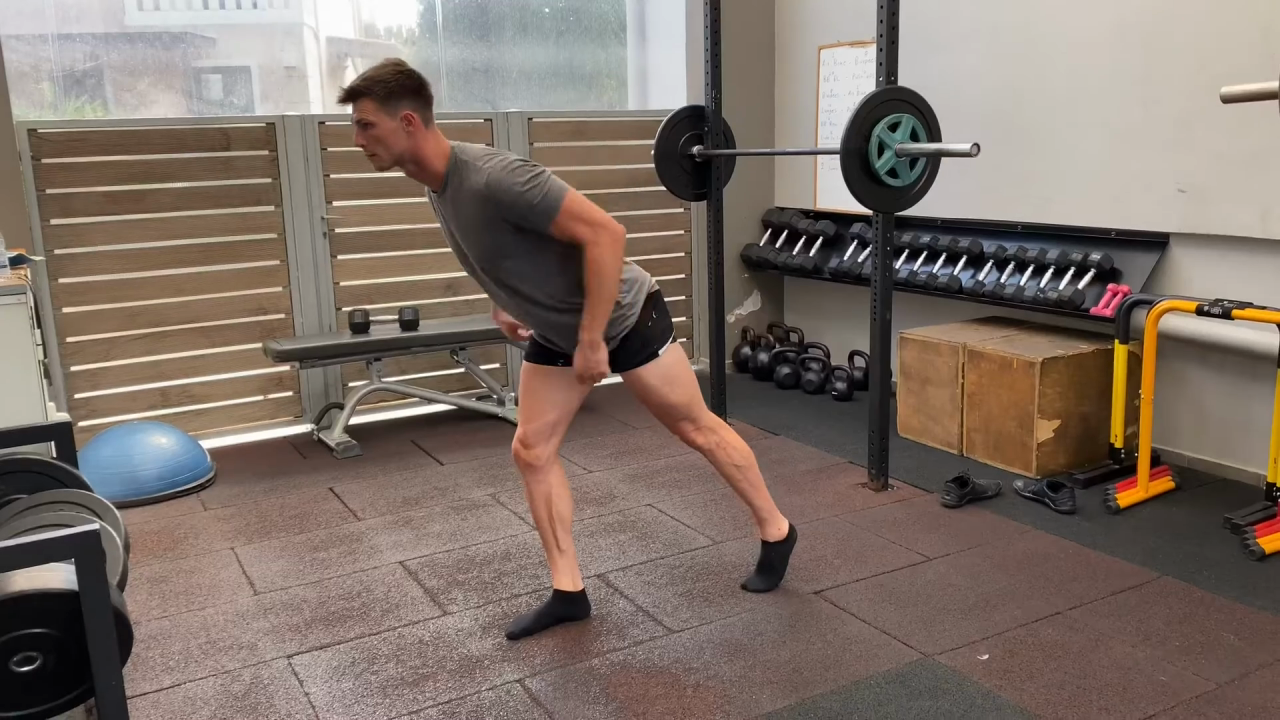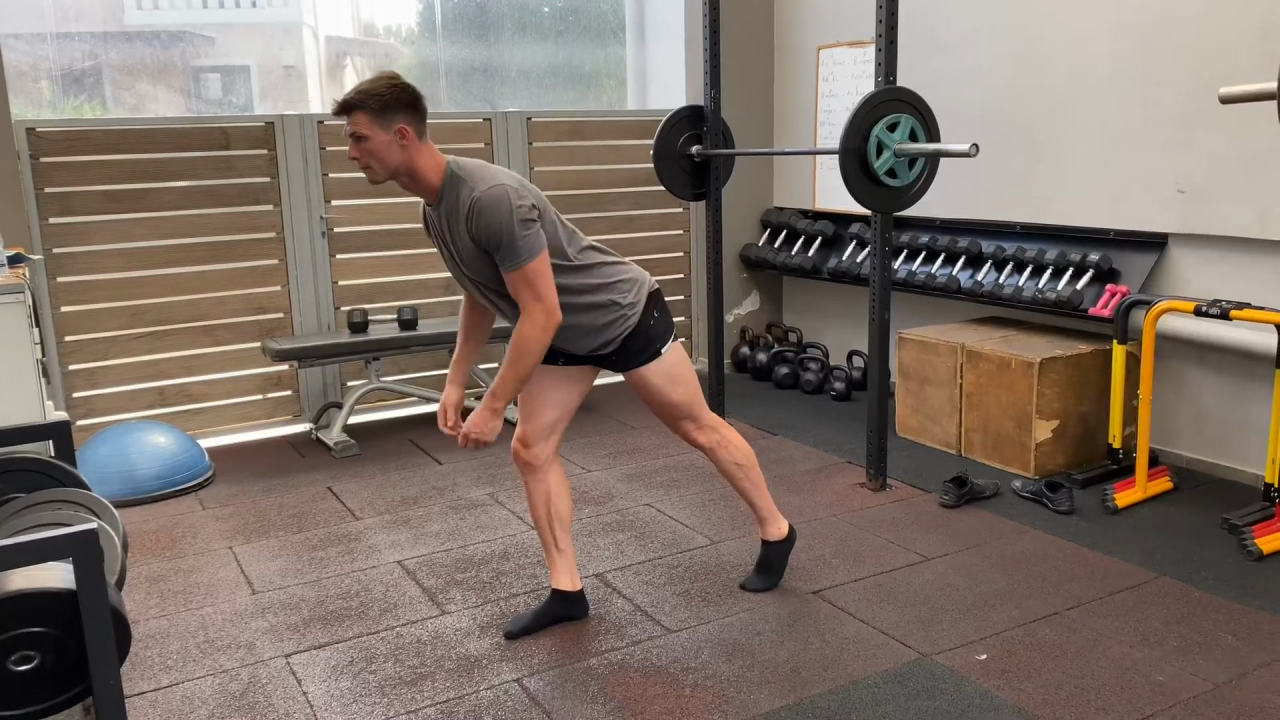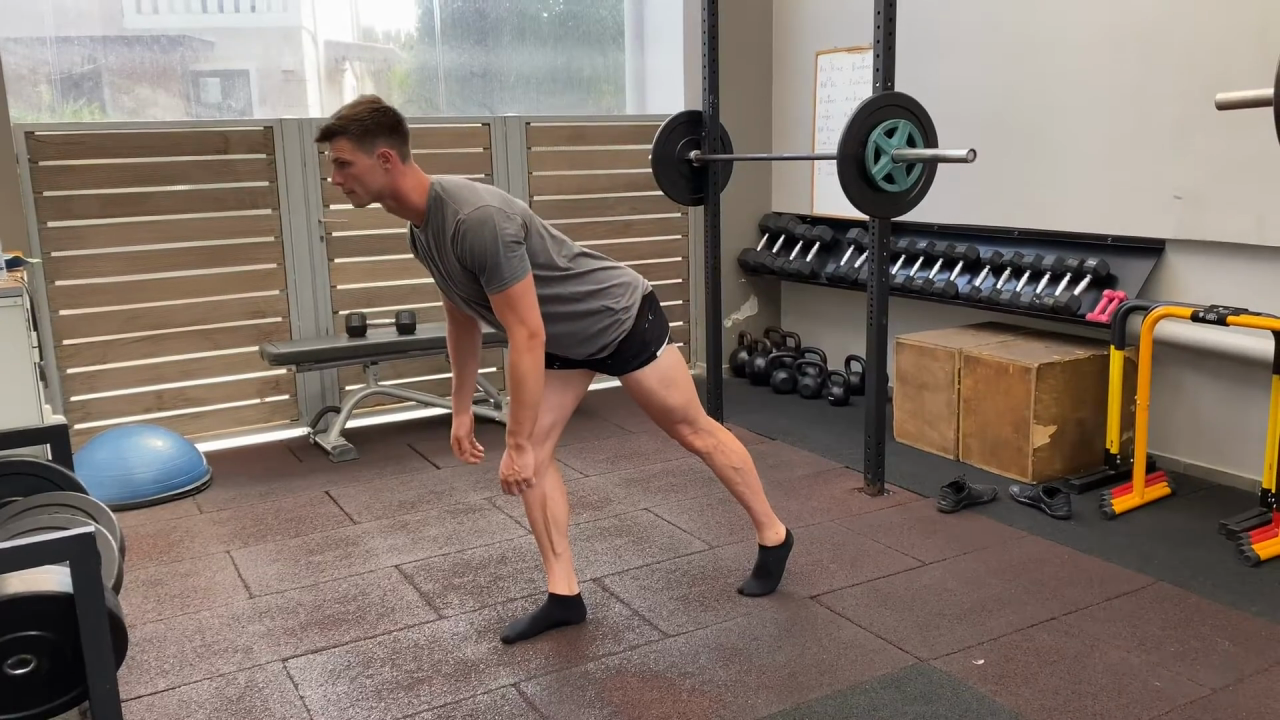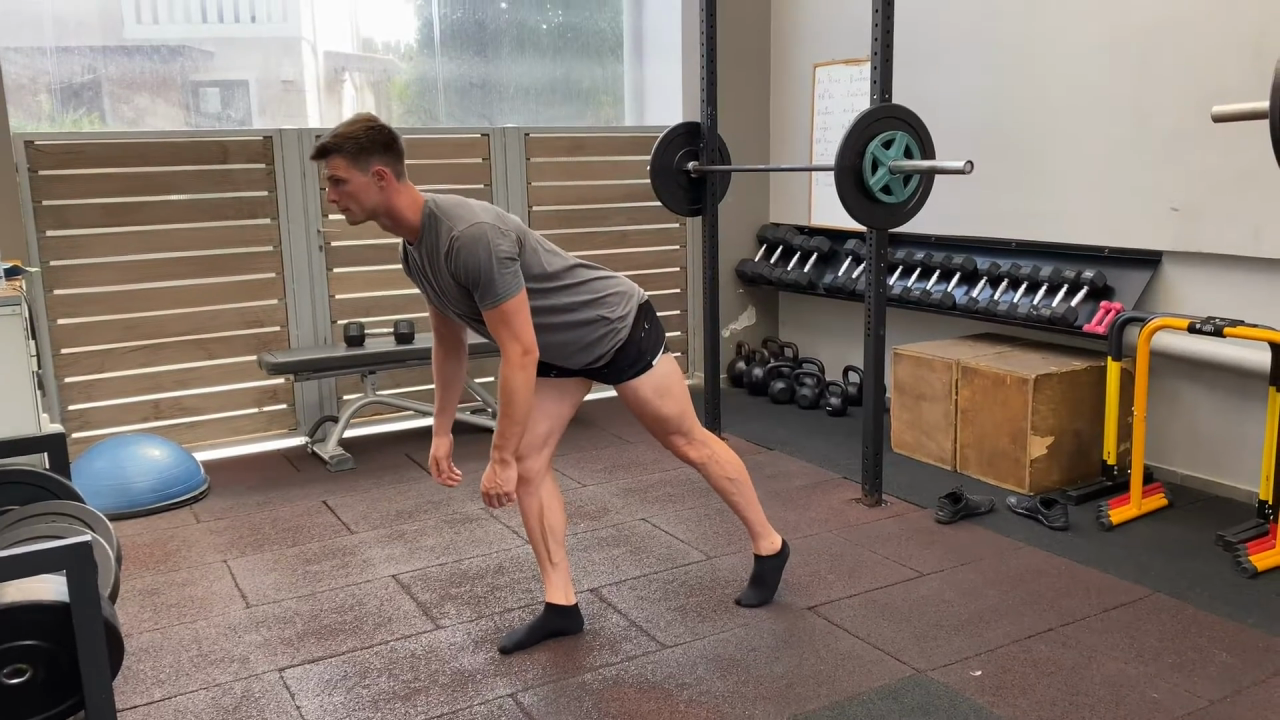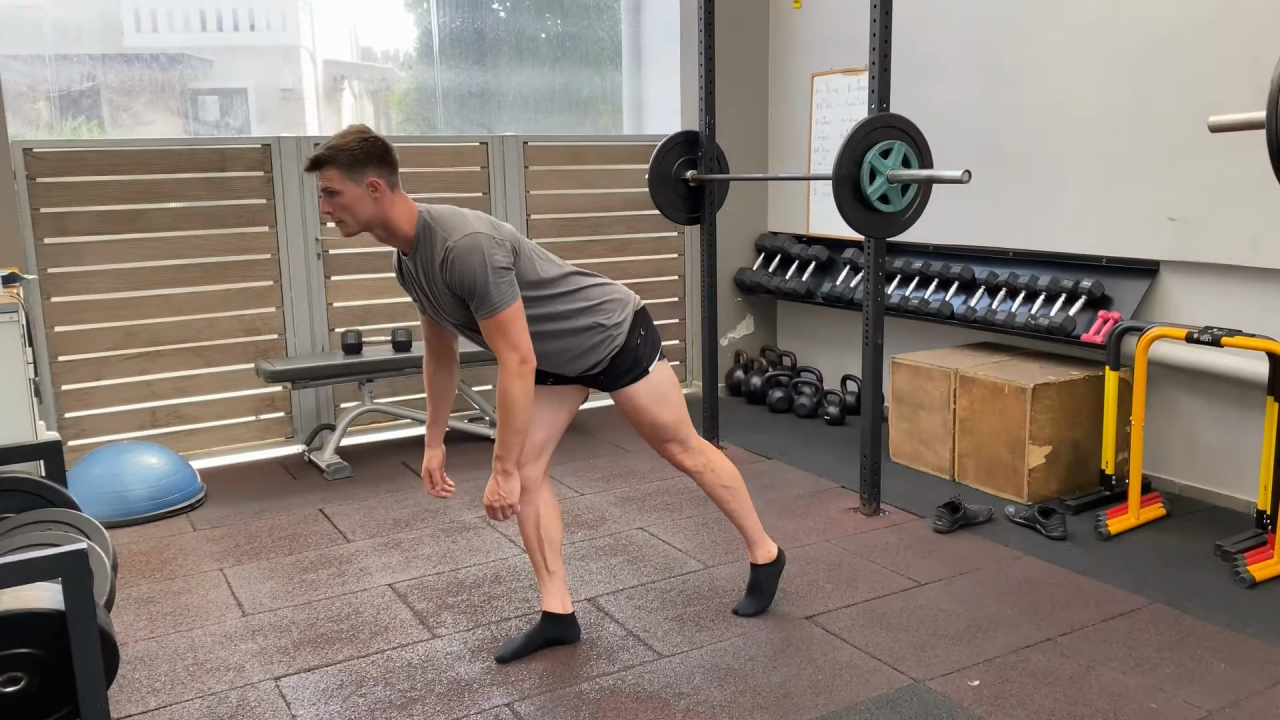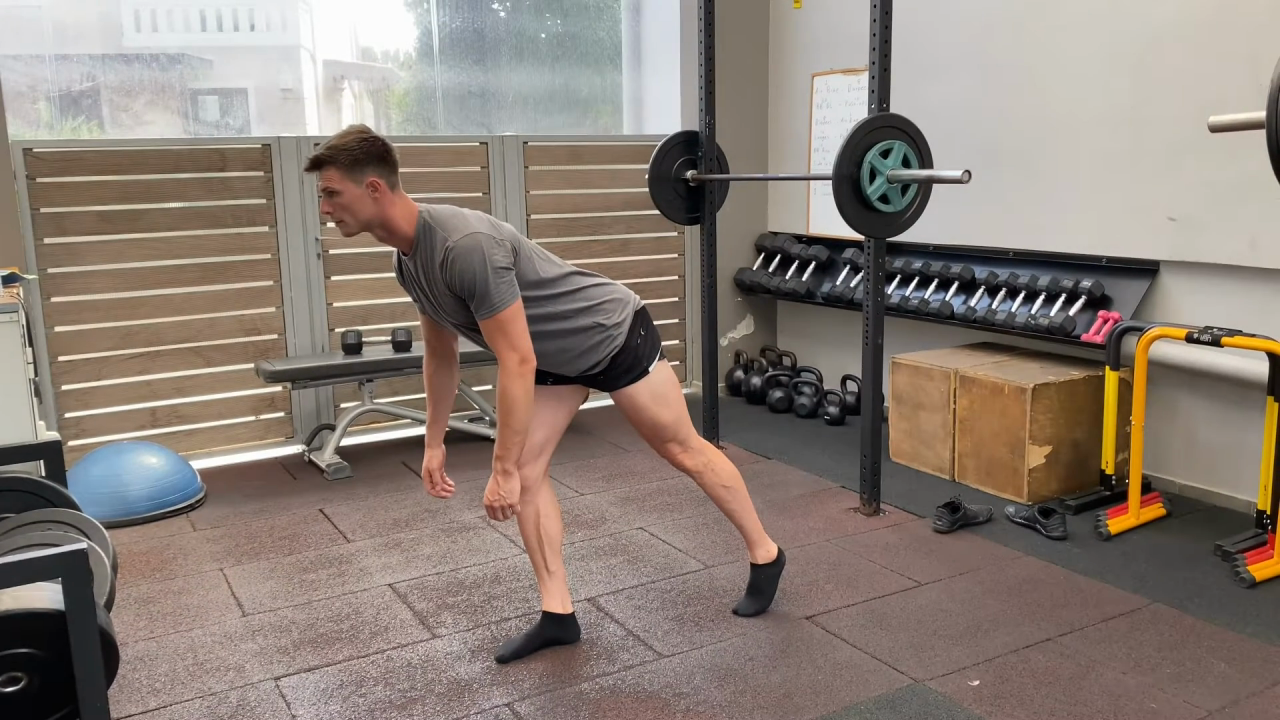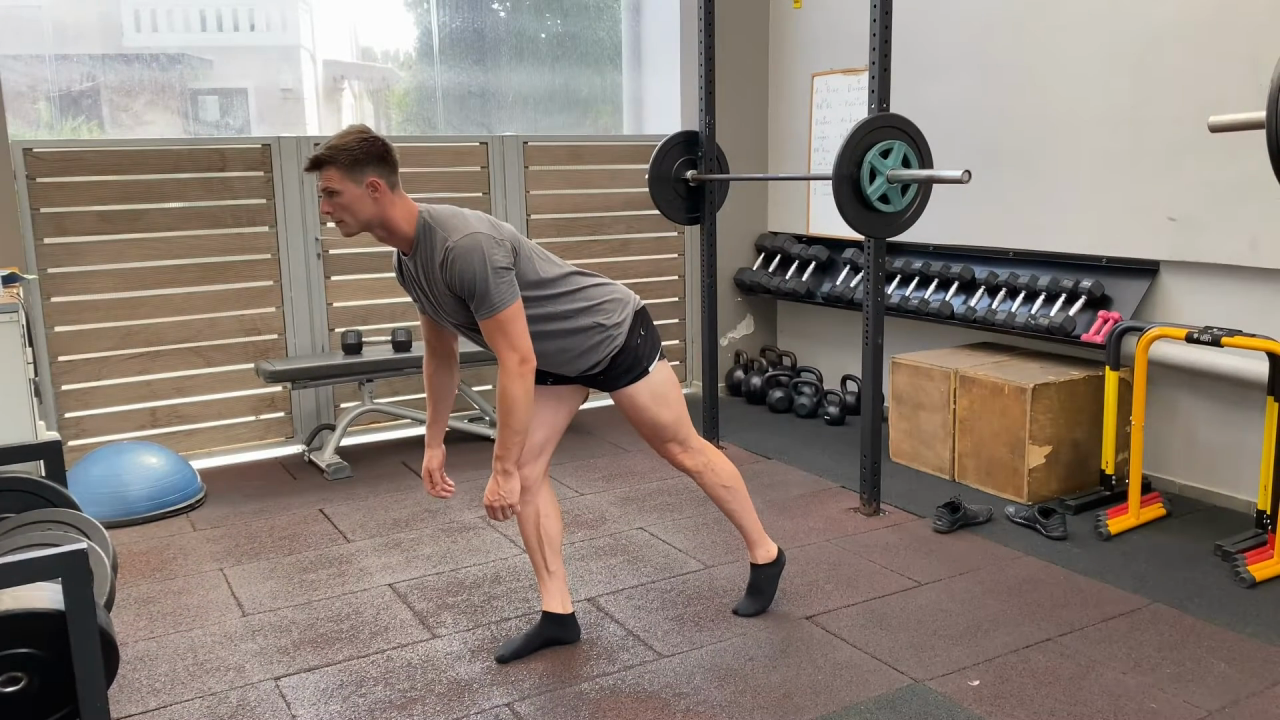
dt=0.5s
person 1, frame 1
left shoulder: (495, 178)
right shoulder: (439, 189)
left elbow: (604, 234)
left wrist: (594, 341)
right wrist: (506, 306)
left hip: (622, 315)
right hip: (556, 324)
left knee: (697, 429)
right knee: (531, 450)
left ankle: (777, 532)
right ankle: (568, 591)
person 1, frame 2
left shoulder: (493, 199)
right shoulder: (433, 208)
left elbow: (543, 314)
right elbow: (481, 294)
left wrist: (491, 409)
right wrist: (454, 382)
left hip: (625, 315)
right hip: (566, 333)
left knee: (698, 428)
right knee: (531, 450)
left ankle: (776, 531)
right ankle: (566, 590)
person 1, frame 3
left shoulder: (478, 220)
right shoulder: (421, 227)
left elbow: (527, 337)
right elbow: (463, 319)
left wrist: (516, 445)
right wrist: (461, 410)
left hip: (620, 318)
right hip: (563, 337)
left knee: (694, 431)
right knee: (534, 457)
left ankle: (773, 536)
right ankle: (564, 595)
person 1, frame 4
left shoulder: (472, 236)
right shoulder: (413, 247)
left elbow: (520, 354)
right elbow: (449, 340)
left wrist: (499, 459)
right wrist: (442, 430)
left hip: (618, 327)
right hip: (560, 348)
left knee: (688, 442)
right knee: (529, 464)
left ankle: (769, 546)
right ankle: (561, 605)
person 1, frame 5
left shoulder: (467, 246)
right shoulder: (407, 258)
left elbow: (516, 362)
right elbow: (440, 352)
left wrist: (501, 471)
right wrist: (434, 441)
left hip: (613, 334)
right hip: (555, 355)
left knee: (684, 449)
right knee: (528, 472)
left ankle: (765, 554)
right ankle: (558, 614)
person 1, frame 6
left shoulder: (466, 246)
right shoulder: (405, 258)
left elbow: (517, 363)
right elbow: (440, 353)
left wrist: (501, 471)
right wrist: (434, 442)
left hip: (613, 334)
right hip: (556, 356)
left knee: (684, 450)
right knee: (528, 472)
left ankle: (765, 554)
right ankle: (558, 614)
person 1, frame 7
left shoulder: (467, 246)
right shoulder: (406, 259)
left elbow: (517, 362)
right elbow: (440, 353)
left wrist: (501, 471)
right wrist: (434, 442)
left hip: (613, 334)
right hip: (556, 356)
left knee: (684, 450)
right knee: (527, 472)
left ankle: (765, 554)
right ankle: (558, 615)
